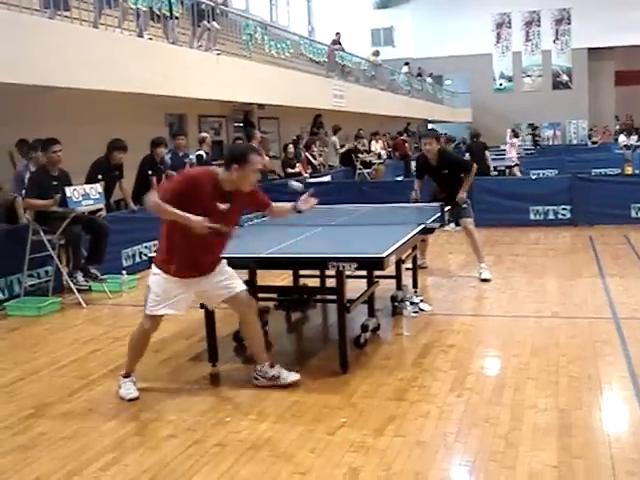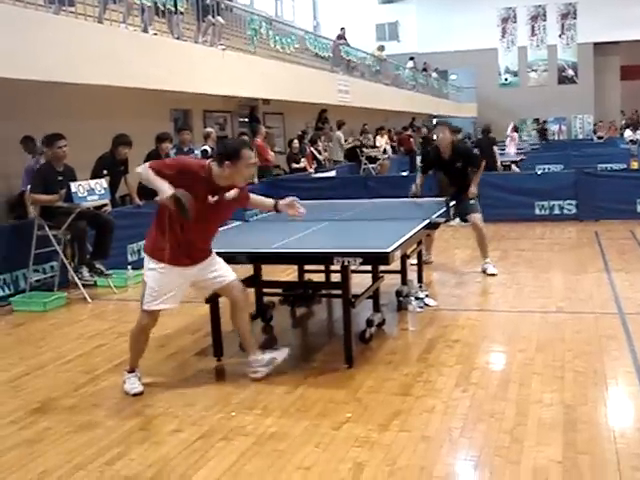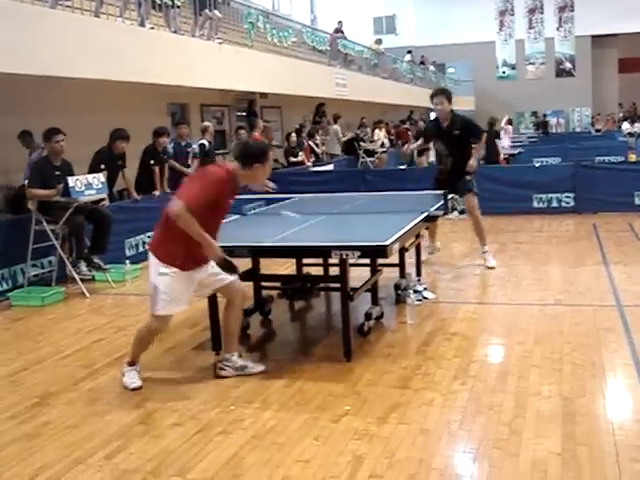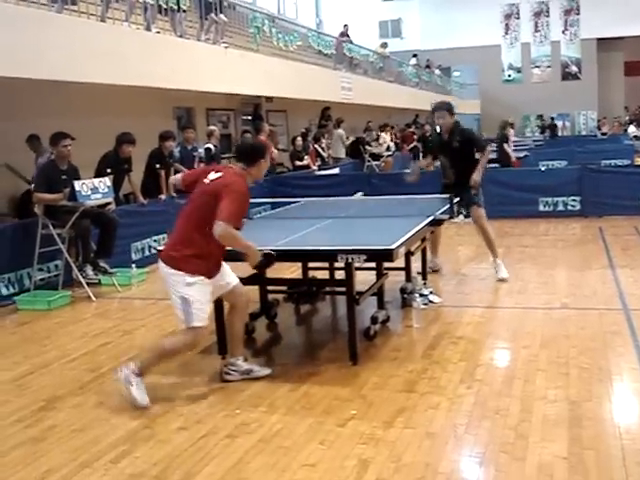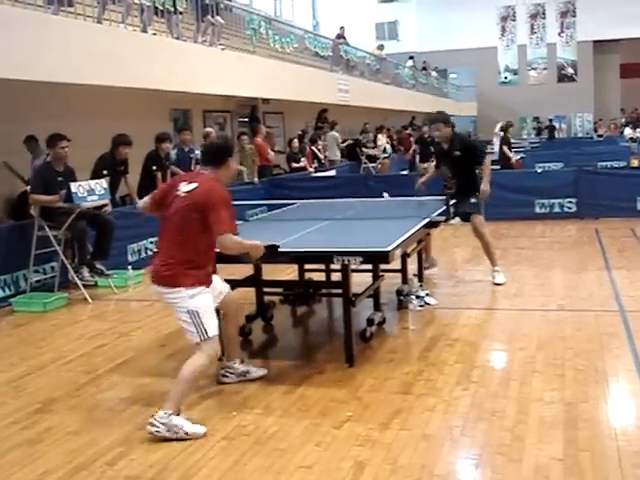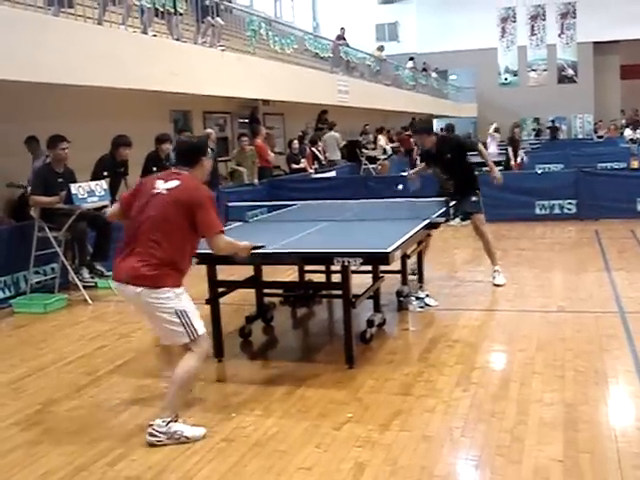
dt=0.2s
person 1, frame 1
left shoulder: (245, 191)
right shoulder: (194, 179)
left elbow: (271, 209)
right elbow: (151, 201)
left wrist: (297, 206)
right wrist: (186, 218)
left hip: (211, 267)
right hip: (172, 267)
left knee: (248, 307)
right knee: (148, 325)
left ankle: (264, 370)
right ankle: (127, 376)
person 1, frame 2
left shoulder: (235, 187)
right shoulder: (187, 168)
left elbow: (247, 200)
right elbow: (143, 170)
left wrist: (278, 205)
right wrist: (162, 186)
left hip: (202, 256)
right hip: (165, 257)
left knee: (239, 294)
right knee: (147, 320)
left ankle: (256, 359)
right ankle: (132, 372)
person 1, frame 3
left shoulder: (229, 176)
right shoulder: (215, 177)
right elbow: (177, 210)
left wrist: (254, 185)
right wrist: (209, 243)
left hip: (201, 255)
right hip: (171, 258)
left knee: (238, 293)
right knee: (158, 323)
left ankle: (229, 360)
right ankle: (131, 365)
person 1, frame 4
left shoulder: (217, 171)
right shoulder: (237, 186)
left elbow: (176, 180)
right elbow: (221, 231)
right wrist: (250, 250)
left hip: (206, 259)
right hip: (185, 266)
left knee: (240, 298)
right knee: (195, 336)
left ankle: (235, 363)
right ankle: (135, 371)
person 1, frame 5
left shoulder: (180, 181)
right shoulder: (217, 193)
left elbow: (143, 205)
right elbow: (226, 243)
right wrist: (253, 247)
left hip: (172, 270)
right hip: (182, 281)
left knee: (233, 305)
right knee: (209, 350)
left ankle: (233, 367)
right ankle: (166, 418)
person 1, frame 6
left shoulder: (150, 182)
right shoulder: (199, 193)
left elbow: (112, 214)
right elbow: (217, 244)
right wrist: (240, 248)
left hip: (124, 275)
right hip: (156, 282)
right knee: (199, 347)
left ankle: (174, 373)
right ankle: (164, 424)
person 2, frame 1
left shoulder: (451, 158)
right shoulder: (421, 160)
left elbow: (472, 168)
right elbow: (419, 177)
left wrist: (463, 191)
right wrist: (416, 190)
left hip: (457, 197)
right hip: (438, 197)
left knee: (469, 227)
left ankle: (483, 267)
right ankle: (421, 259)
person 2, frame 2
left shoulder: (463, 150)
right shoulder: (431, 154)
left elbow: (481, 164)
right elbow: (423, 172)
left wrist: (474, 185)
right wrist: (417, 185)
left hip: (464, 194)
left knee: (478, 224)
left ankle: (486, 262)
person 2, frame 3
left shoulder: (463, 122)
right shoulder: (432, 125)
left elbow: (482, 137)
right elbow: (424, 140)
left wrist: (474, 158)
right wrist: (413, 147)
left hip: (463, 173)
right hip: (442, 173)
left knee: (473, 209)
left ankle: (485, 251)
right ankle: (432, 244)
person 2, frame 4
left shoulder: (464, 134)
right shoulder: (436, 139)
left elbow: (485, 150)
right elbow: (432, 158)
left wrist: (478, 172)
right wrist: (419, 166)
left hip: (467, 185)
right hip: (448, 186)
left knee: (480, 222)
left ankle: (498, 263)
right ankle: (434, 260)
person 2, frame 5
left shoulder: (465, 142)
right shoulder: (438, 148)
left elbow: (485, 160)
left wrist: (485, 183)
right wrist: (425, 179)
left hip: (468, 193)
right hip: (447, 193)
left knee: (478, 228)
left ankle: (496, 269)
person 2, frame 6
left shoulder: (453, 142)
right shoulder: (425, 151)
left elbow: (478, 147)
left wrist: (492, 168)
right wrist: (415, 171)
left hip: (467, 190)
left knee: (479, 226)
left ankle: (496, 269)
person 3, frame 1
left shoulder: (64, 174)
right shoulder: (37, 176)
right elbow: (27, 203)
right wrist: (51, 202)
left hip: (67, 214)
right hip: (48, 218)
left knee: (101, 226)
right knee: (74, 231)
left ankle: (89, 266)
right ankle: (75, 272)
person 3, frame 2
left shoulder: (69, 170)
right shoulder: (42, 171)
right elbow: (33, 198)
right wrist: (56, 198)
left hip: (72, 209)
right hip: (53, 213)
left knee: (106, 221)
right knee: (80, 226)
left ankle: (94, 261)
right ankle: (81, 266)
person 3, frame 3
left shoulder: (66, 165)
right shoulder: (40, 166)
right elbow: (30, 193)
right wrist: (54, 192)
left hip: (69, 204)
right hip: (50, 208)
left knee: (104, 216)
right knee: (78, 221)
left ankle: (92, 255)
right ankle: (79, 261)
person 3, frame 4
left shoulder: (73, 169)
right shoulder: (46, 170)
right elbow: (37, 197)
right wrist: (61, 196)
left hip: (76, 207)
right hip: (57, 212)
left knee: (110, 220)
right knee: (84, 225)
left ankle: (99, 259)
right ankle: (85, 265)
person 3, frame 5
left shoulder: (69, 170)
right shoulder: (42, 171)
right elbow: (33, 199)
right wrist: (57, 198)
left hip: (72, 209)
right hip: (53, 213)
left knee: (107, 222)
right knee: (80, 226)
left ankle: (95, 261)
right ankle: (81, 267)
person 3, frame 6
left shoulder: (69, 172)
right shoulder: (42, 172)
right elbow: (33, 200)
right wrist: (57, 199)
left hip: (72, 210)
right hip: (53, 214)
left knee: (105, 222)
right knee: (80, 227)
left ankle: (95, 262)
right ankle: (82, 268)
